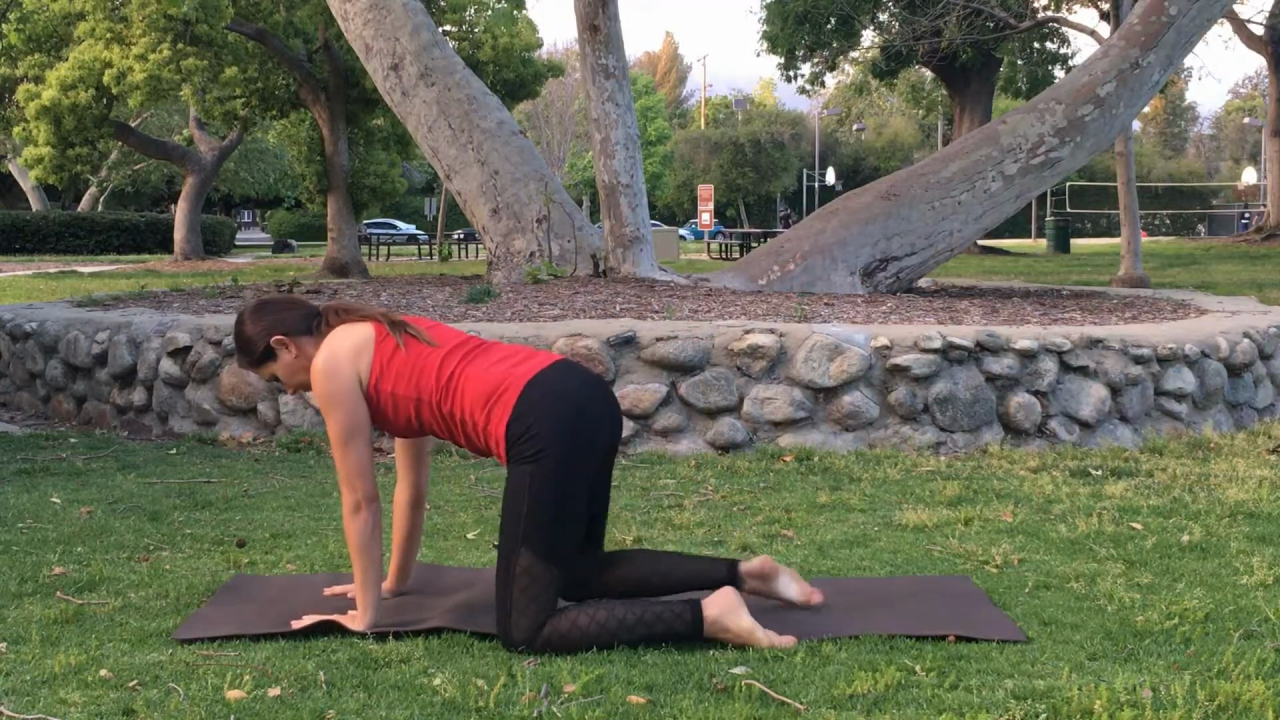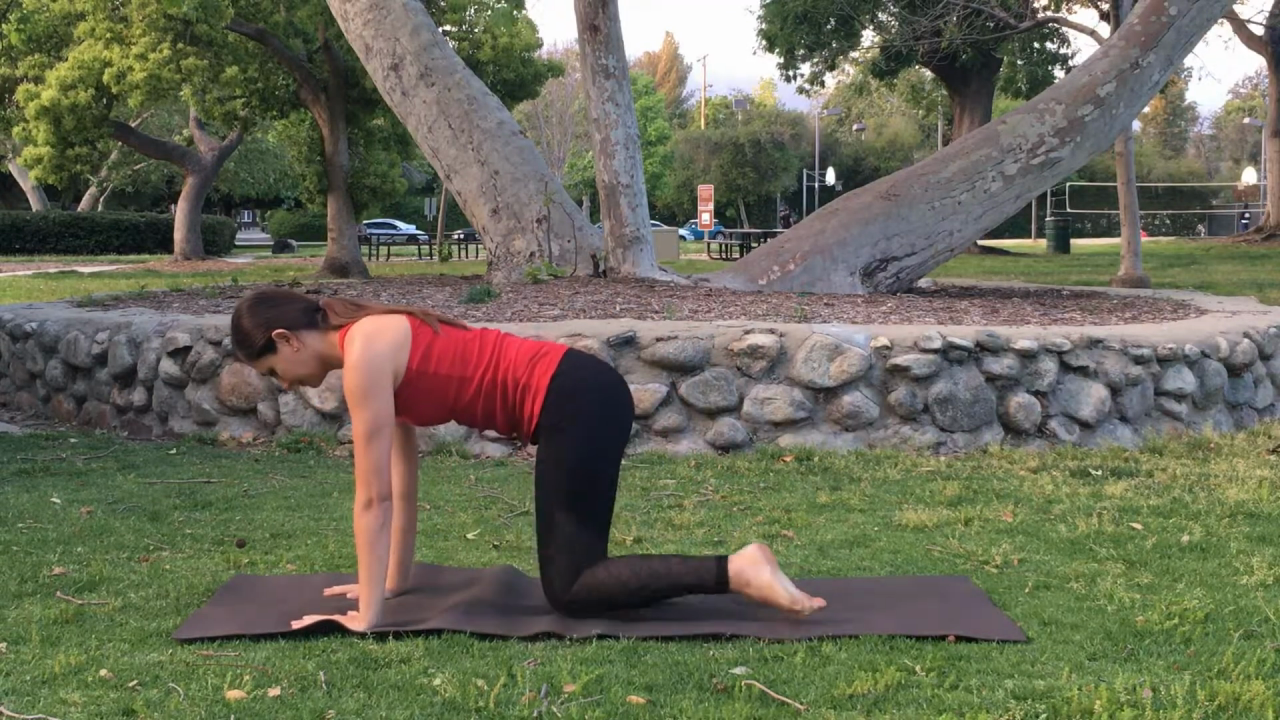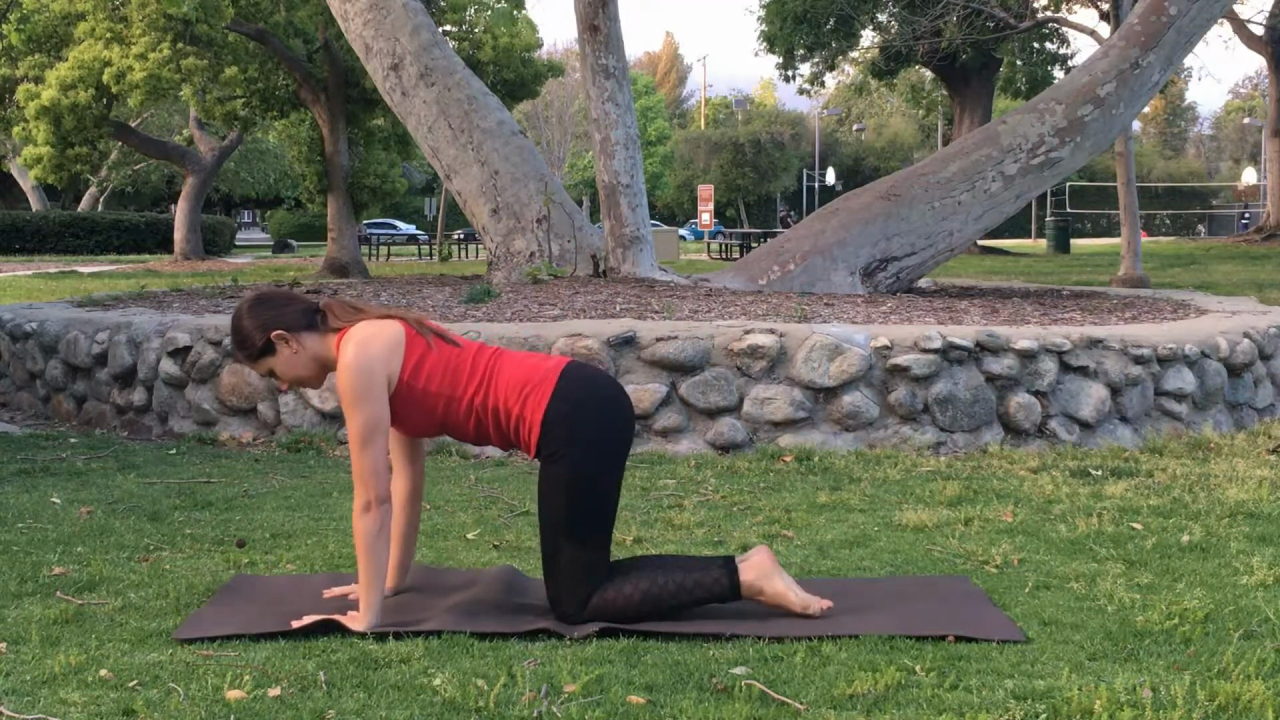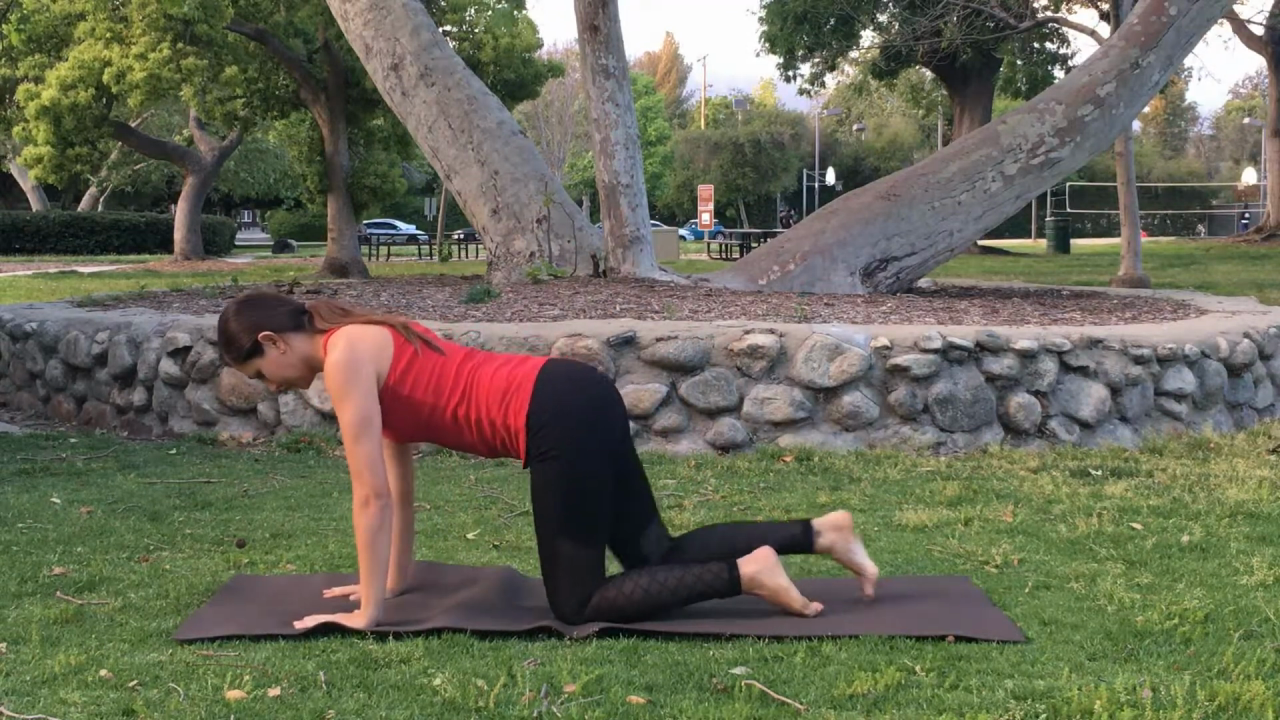
dt=0.7s
person 1, frame 1
left shoulder: (333, 363)
right shoulder: (386, 344)
left elbow: (359, 502)
right elbow: (411, 484)
left wrist: (365, 612)
right wrist: (394, 580)
left hip: (547, 425)
right hip: (584, 396)
left knee: (525, 630)
right knee: (581, 570)
left ankle: (709, 615)
right ankle: (743, 575)
person 1, frame 2
left shoulder: (364, 352)
right shoulder: (379, 344)
left elbow: (374, 494)
right elbow: (401, 481)
left wrist: (367, 614)
right wrist: (392, 579)
left hip: (577, 401)
right hip: (583, 395)
left knee: (569, 591)
right knee: (580, 575)
left ankle: (735, 572)
right ankle: (736, 568)
person 1, frame 3
left shoulder: (357, 356)
right shoulder: (382, 346)
left elbow: (372, 498)
right elbow: (406, 480)
left wrist: (367, 615)
right wrist: (390, 580)
left hip: (575, 418)
right hip: (587, 401)
left knee: (574, 603)
right knee: (580, 578)
left ankle: (745, 577)
right ankle: (742, 566)
person 1, frame 4
left shoulder: (344, 355)
right shoulder: (373, 344)
left elbow: (373, 495)
right elbow: (400, 479)
left wrist: (369, 610)
right wrist: (394, 579)
left hip: (560, 419)
right hip: (581, 396)
left knee: (576, 603)
right knee: (652, 554)
left ankle: (744, 572)
right ankle: (817, 533)
